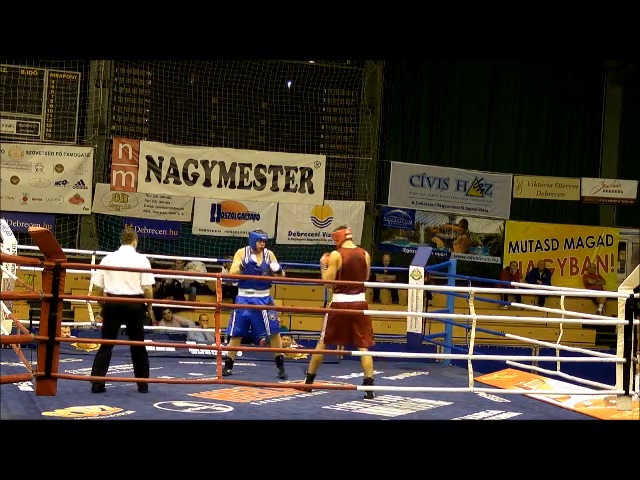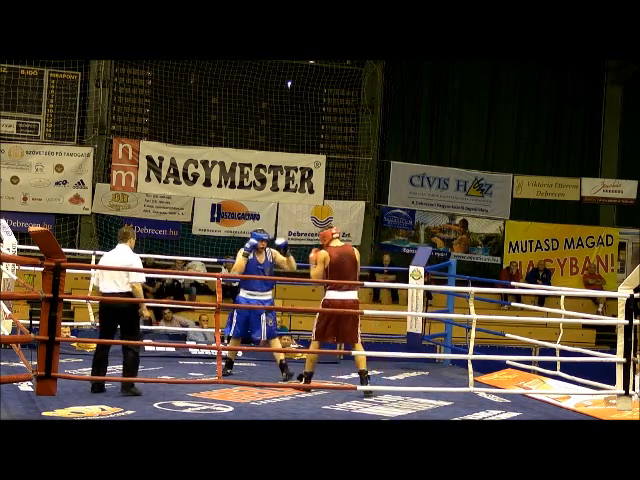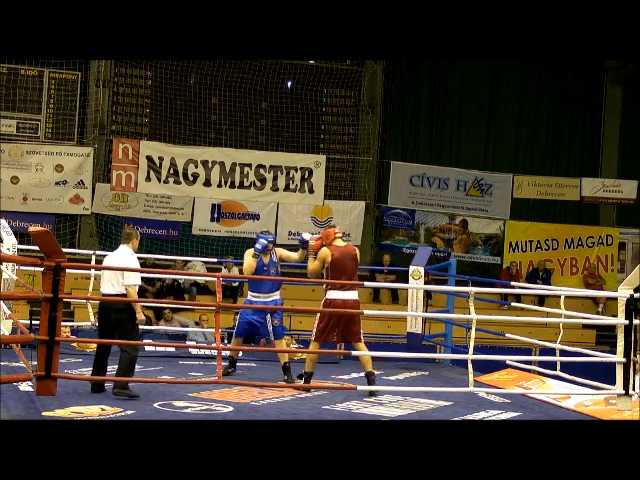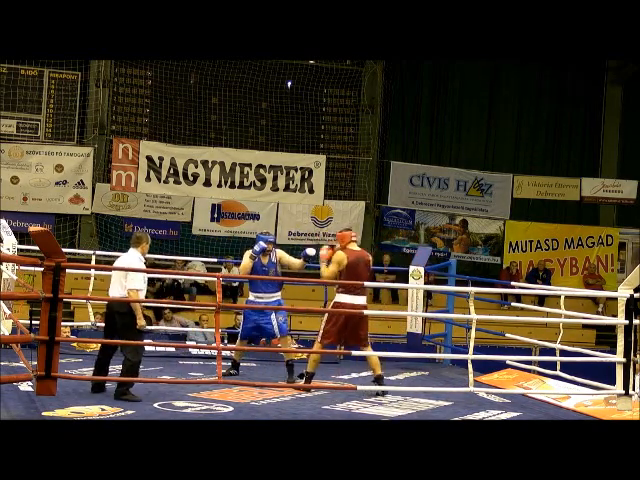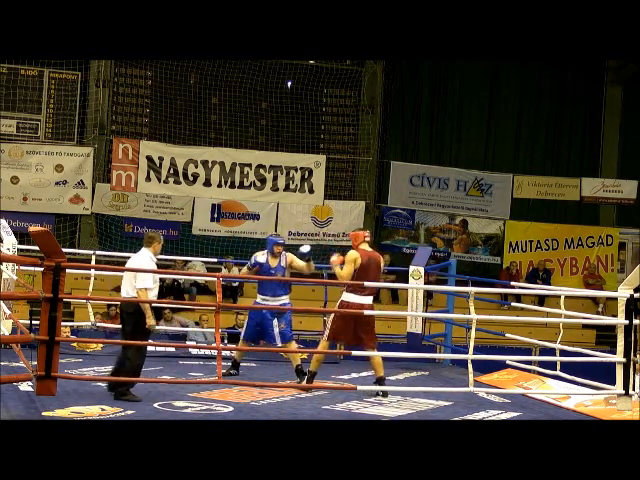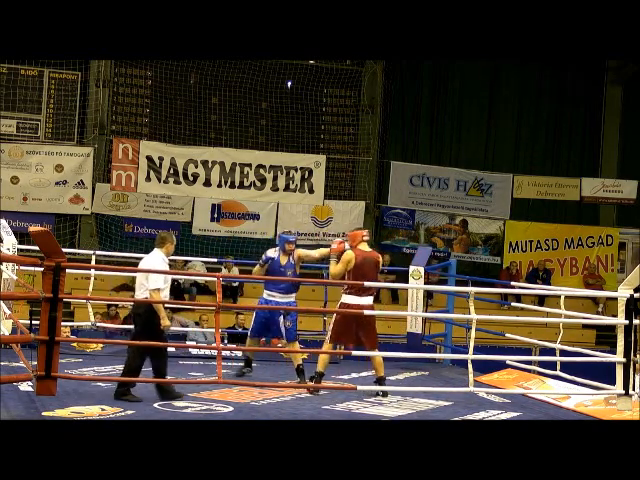
dt=0.2s
person 1, frame 1
left shoulder: (108, 258)
right shoulder: (141, 259)
left elbow: (98, 287)
right elbow: (147, 288)
left wrist: (101, 305)
right wrist: (149, 307)
left hip: (113, 303)
right hip: (134, 303)
left knee: (106, 343)
right knee: (138, 344)
left ankle: (97, 383)
right ankle: (143, 384)
person 1, frame 2
left shoulder: (105, 257)
right shoulder: (132, 257)
left elbow: (97, 285)
right elbow: (135, 285)
right wrist: (143, 307)
left hip: (106, 301)
right hip: (125, 301)
left knee: (103, 342)
right knee: (132, 343)
left ankle: (97, 383)
right ankle: (128, 385)
person 1, frame 3
left shoulder: (109, 257)
right shoulder: (130, 258)
right elbow: (130, 288)
right wrist: (139, 311)
left hip: (106, 302)
right hip: (122, 304)
left knee: (104, 344)
right knee: (130, 346)
left ankle: (97, 383)
right ankle: (121, 385)
person 1, frame 4
left shoulder: (121, 259)
right shoulder: (136, 263)
right elbow: (132, 293)
right wrist: (139, 317)
left hip: (113, 305)
right hip: (126, 308)
left knee: (108, 346)
right knee: (134, 350)
left ankle: (98, 383)
right ankle: (123, 390)
person 1, frame 5
left shoulder: (135, 258)
right shoulder: (147, 262)
right elbow: (141, 292)
right wrist: (149, 316)
left hip: (127, 305)
right hip: (136, 307)
left knee: (129, 348)
right knee: (137, 350)
left ankle: (116, 381)
right ankle: (123, 390)
person 1, frame 6
left shoulder: (150, 259)
right shoulder: (158, 262)
right elbow: (154, 293)
right wrist: (163, 317)
left hip: (143, 307)
right hip: (148, 309)
left knee: (160, 350)
right knee: (138, 350)
left ankle: (165, 389)
right ankle: (123, 390)
person 2, frame 1
left shoulder: (336, 255)
right shoulder: (365, 254)
left elbow: (328, 282)
right elbow: (365, 279)
left wrist: (324, 266)
left hip: (340, 303)
right hip: (360, 302)
left knee: (323, 342)
right knee: (364, 346)
left ankle: (308, 380)
right ankle: (369, 386)
person 2, frame 2
left shoulder: (325, 254)
right shoulder: (354, 251)
left elbow: (316, 279)
left wrist: (312, 262)
left hip: (332, 300)
right hip: (352, 300)
left knee: (316, 340)
right knee: (356, 342)
left ankle: (306, 380)
right ankle: (364, 380)
person 2, frame 3
left shoulder: (326, 251)
right shoulder: (355, 251)
left elbow: (312, 273)
left wrist: (312, 252)
left hip: (333, 300)
right hip: (352, 300)
left knee: (316, 340)
right knee: (358, 341)
left ankle: (306, 380)
right ankle: (371, 380)
person 2, frame 4
left shoulder: (340, 255)
right shoulder: (367, 256)
left elbow: (326, 278)
left wrist: (323, 260)
left hip: (342, 303)
right hip: (360, 305)
left knee: (320, 342)
right knee: (365, 346)
left ankle: (307, 380)
right ankle: (380, 382)
person 2, frame 5
left shoulder: (353, 254)
right shoulder: (379, 258)
left elbow: (345, 279)
left wrist: (336, 265)
left hip: (349, 302)
right hip: (367, 304)
left knee: (326, 340)
right knee: (371, 346)
left ankle: (309, 379)
right ankle: (382, 384)
person 2, frame 6
left shoulder: (350, 254)
right shoulder: (377, 257)
left elbow: (334, 276)
left wrist: (334, 255)
left hip: (348, 304)
right hip: (367, 305)
left knee: (329, 342)
right knee: (372, 347)
left ankle: (317, 380)
right ankle: (382, 384)
person 3, frame 1
left shoulder: (269, 254)
right shoulder: (242, 252)
left elbow: (281, 278)
right elbow: (231, 275)
left wrist: (278, 270)
right wrist: (243, 264)
left hip: (264, 298)
right hip: (244, 298)
left knee: (274, 331)
right knee: (236, 334)
left ankle: (280, 364)
right ankle: (228, 365)
person 3, frame 2
left shoulder: (272, 253)
right shoulder: (244, 251)
left elbow: (292, 268)
right elbow: (237, 270)
left wrist: (286, 251)
right wrist: (247, 252)
left hip: (265, 301)
right hip: (245, 299)
left knee: (272, 336)
right knee: (236, 334)
left ankle: (284, 369)
right ankle: (228, 366)
person 3, frame 3
left shoulder: (278, 252)
right shoulder: (250, 253)
left elbow: (298, 257)
right elbow: (247, 271)
left wrist: (303, 247)
right wrist: (257, 252)
left hip: (272, 301)
right hip: (252, 301)
left knee: (278, 336)
right knee: (238, 333)
left ankle: (287, 371)
right ankle: (231, 365)
person 3, frame 4
left shoulder: (278, 254)
right shoulder: (250, 253)
left elbow: (297, 265)
right elbow: (243, 272)
left wrist: (305, 258)
right wrist: (255, 254)
left hip: (274, 302)
right hip: (254, 302)
left knee: (283, 334)
right knee: (243, 337)
left ankle: (290, 370)
right ankle: (234, 367)
person 3, frame 5
left shoulder: (288, 257)
right shoulder: (259, 256)
left elbow: (308, 270)
right elbow: (243, 275)
left wrist: (307, 258)
right wrist: (251, 264)
left hip: (281, 305)
right hip: (261, 305)
left knee: (287, 339)
right knee: (246, 338)
left ankle: (300, 373)
right ankle: (234, 367)
person 3, frame 6
left shoulder: (298, 254)
right shoulder: (272, 253)
left elbow: (317, 254)
right elbow: (256, 275)
left wrist: (331, 250)
right wrist: (263, 261)
left hip: (287, 303)
right hip: (267, 301)
left knee: (291, 339)
right knee: (253, 334)
left ankle: (300, 373)
right ankle: (247, 364)
